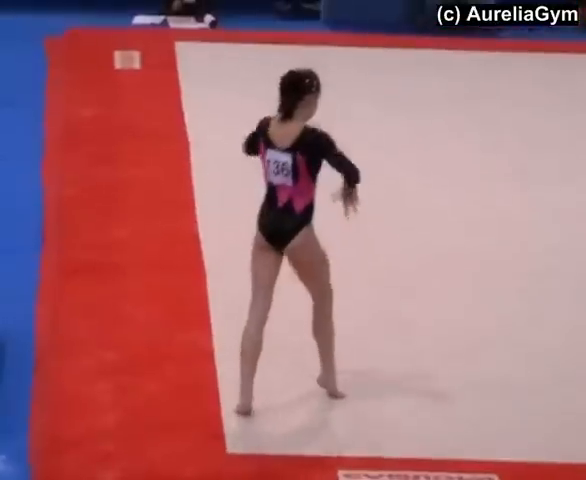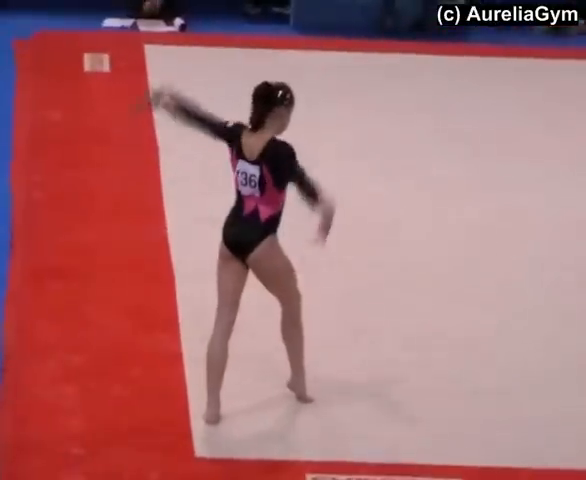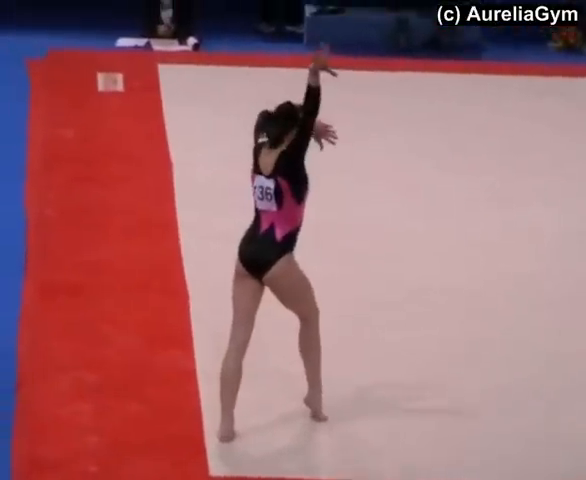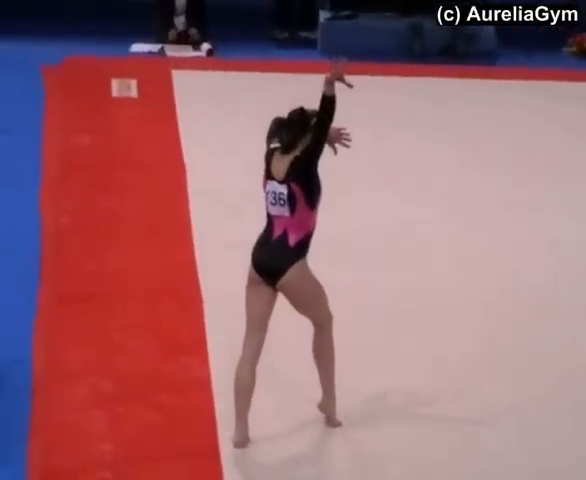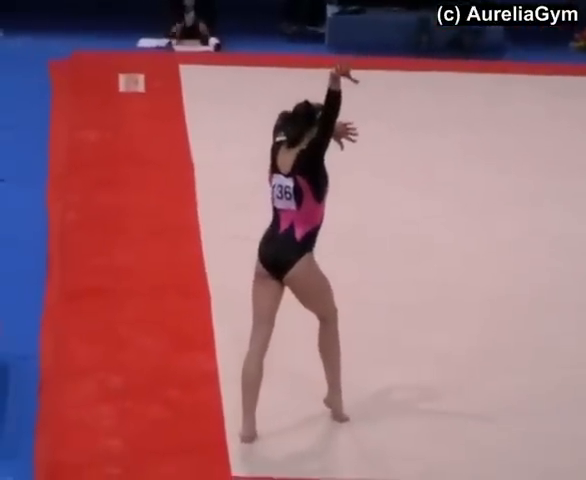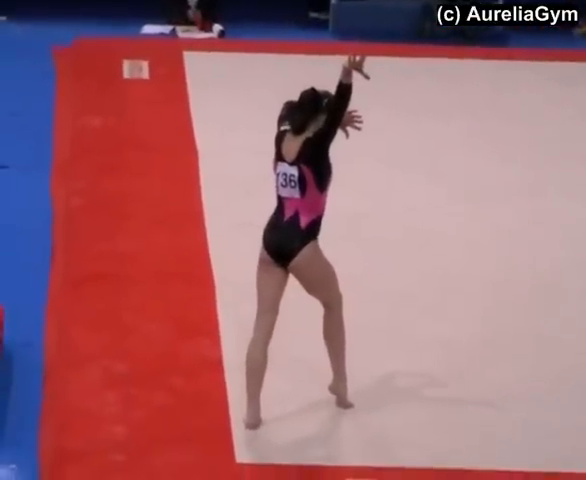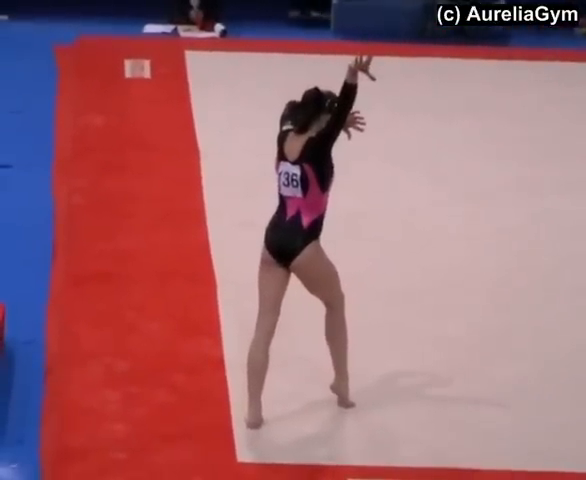
dt=0.7s
person 1, frame 1
left shoulder: (266, 127)
right shoulder: (315, 139)
left elbow: (249, 148)
right elbow: (351, 172)
right wrist: (349, 190)
left hip: (266, 225)
right hip: (296, 231)
left knee: (258, 311)
right knee: (322, 299)
left ankle: (245, 396)
right ankle: (328, 377)
person 1, frame 2
left shoulder: (235, 135)
right shoulder: (281, 151)
left elbow: (202, 120)
right elbow: (299, 178)
left wrist: (168, 100)
right wrist: (322, 203)
left hip: (231, 235)
right hip: (259, 240)
left knee: (223, 322)
right knee: (291, 303)
left ankle: (212, 405)
right ankle: (299, 382)
person 1, frame 3
left shoulder: (260, 152)
right shoulder: (290, 160)
left elbow: (266, 118)
right elbow: (307, 120)
left wrist: (309, 127)
right wrist: (315, 76)
left hip: (247, 253)
right hip: (275, 259)
left knee: (238, 339)
right knee: (309, 317)
left ankle: (226, 423)
right ankle: (315, 397)
person 1, frame 4
left shoulder: (272, 157)
right shoulder: (303, 165)
left elbow: (283, 127)
right elbow: (321, 129)
left wrist: (324, 134)
right wrist: (331, 85)
left hip: (260, 259)
right hip: (288, 264)
left knee: (251, 345)
right knee: (323, 322)
left ankle: (240, 429)
right ankle: (329, 403)
person 1, frame 5
left shoulder: (278, 151)
right shoulder: (310, 159)
left elbow: (292, 123)
right elbow: (325, 124)
left wrist: (330, 130)
right wrist: (335, 83)
left hip: (267, 252)
right hip: (295, 257)
left knee: (258, 339)
right knee: (329, 317)
left ankle: (248, 424)
right ankle: (335, 397)
person 1, frame 6
left shoulder: (282, 139)
right shoulder: (315, 147)
left elbow: (299, 116)
right elbow: (334, 116)
left wrist: (338, 120)
right wrist: (347, 78)
left hip: (272, 239)
right hip: (300, 245)
left knee: (262, 326)
right knee: (333, 305)
left ankle: (252, 411)
right ankle: (340, 384)
person 1, frame 7
left shoulder: (285, 139)
right shoulder: (317, 147)
left elbow: (305, 117)
right elbow: (340, 115)
left wrist: (339, 121)
right wrist: (352, 78)
left hip: (273, 238)
right hip: (301, 244)
left knee: (264, 325)
right knee: (335, 304)
left ankle: (253, 409)
right ankle: (341, 383)
